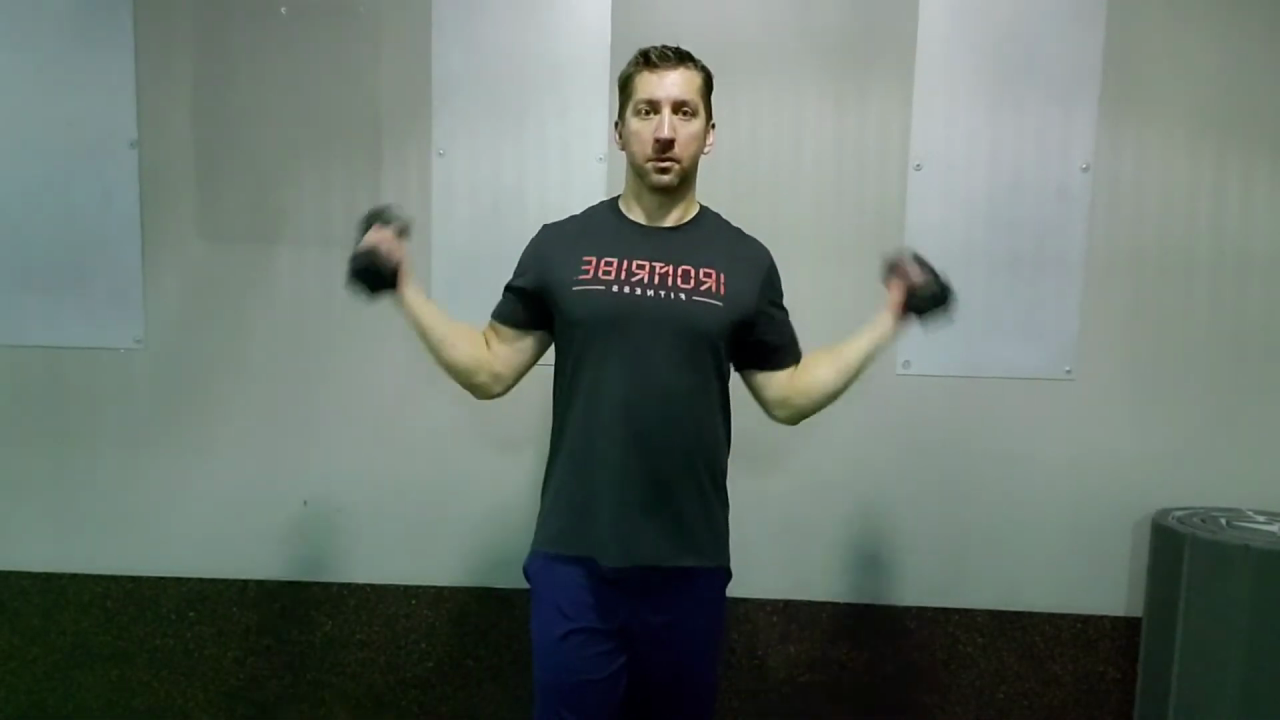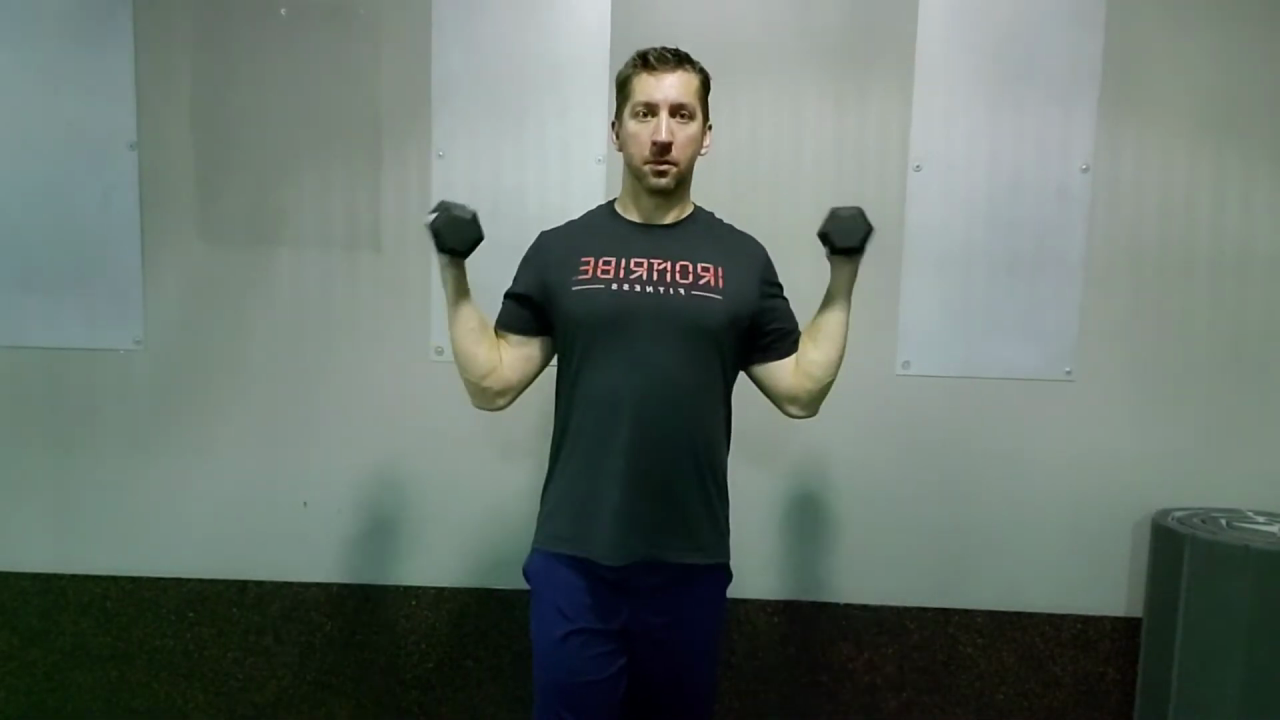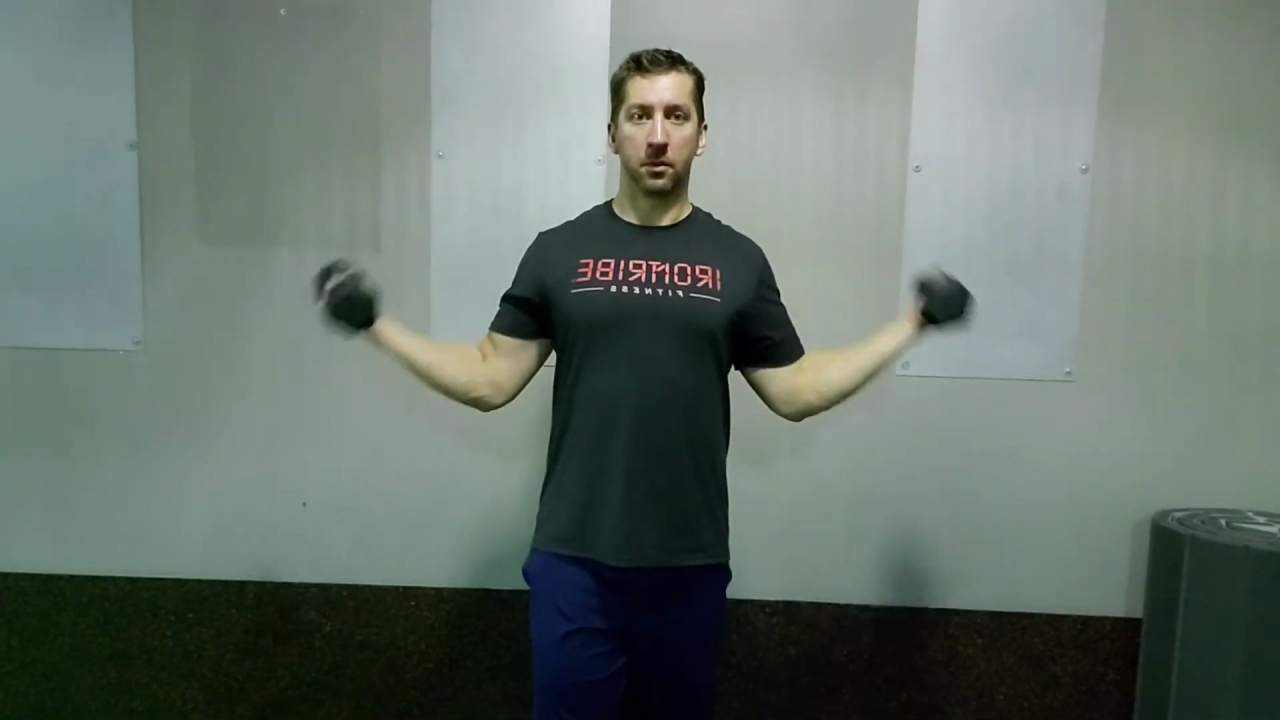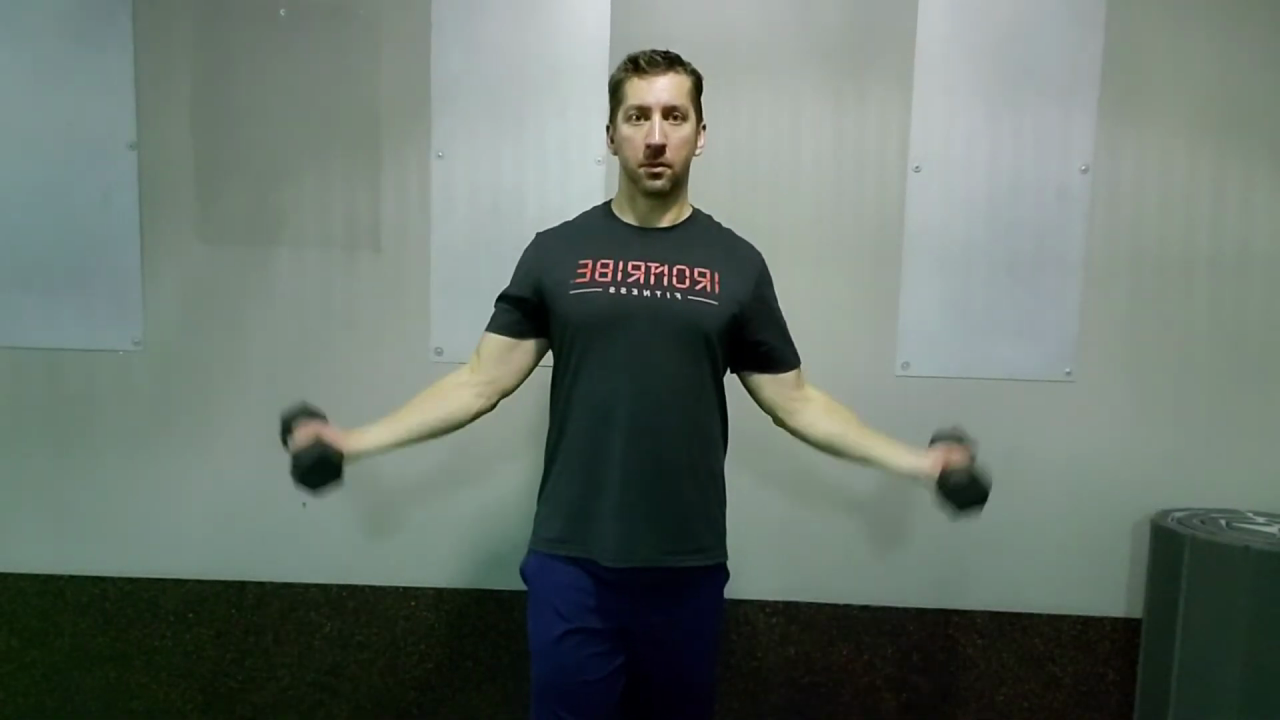
dt=0.3s
person 1, frame 1
left shoulder: (744, 259)
right shoulder: (560, 246)
left elbow: (787, 394)
right elbow: (490, 368)
left wrist: (885, 321)
right wrist: (405, 286)
left hip: (689, 559)
right hip: (574, 554)
person 1, frame 2
left shoulder: (740, 258)
right shoulder: (559, 250)
left elbow: (799, 391)
right elbow: (492, 384)
left wrist: (841, 283)
right wrist: (456, 282)
left hip: (690, 558)
right hip: (574, 554)
person 1, frame 3
left shoulder: (738, 259)
right shoulder: (558, 251)
left elbow: (795, 391)
right elbow: (489, 381)
left wrist: (906, 327)
right wrist: (379, 325)
left hip: (690, 558)
right hip: (574, 553)
person 1, frame 4
left shoulder: (737, 262)
right shoulder: (555, 252)
left elbow: (793, 400)
right elbow: (482, 380)
left wrist: (908, 458)
right wrist: (362, 439)
left hip: (688, 560)
right hip: (572, 556)
